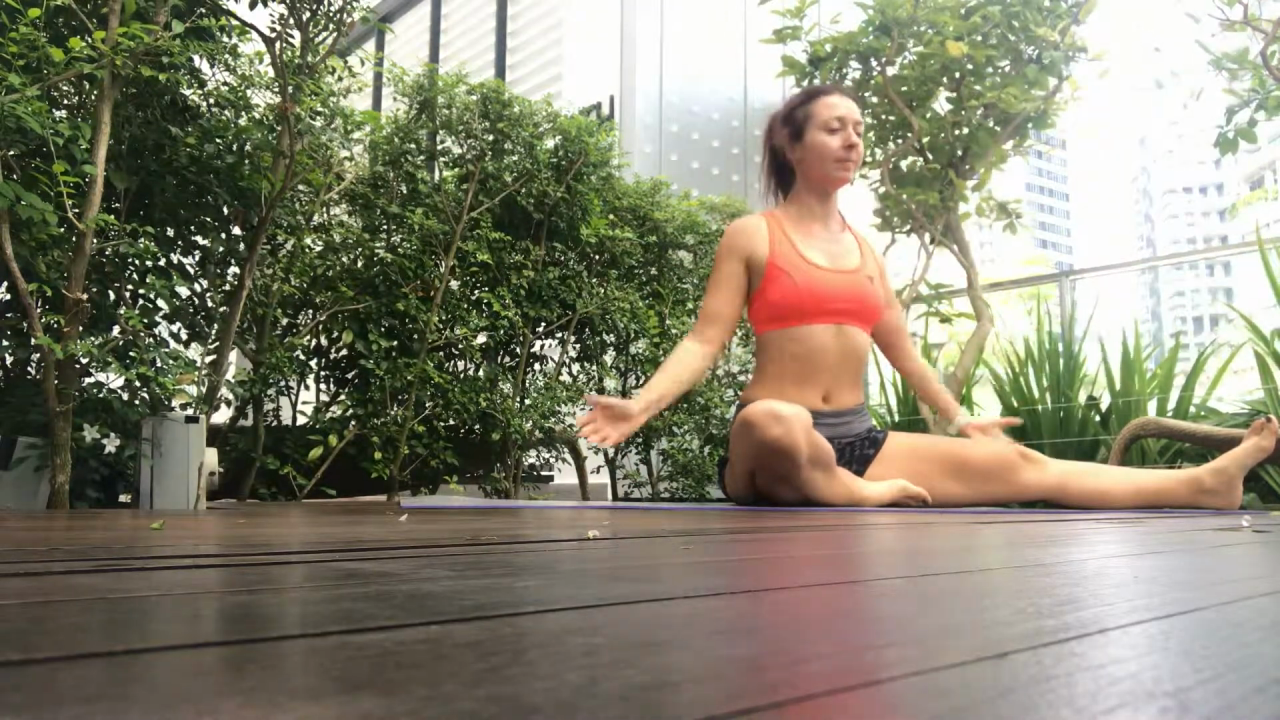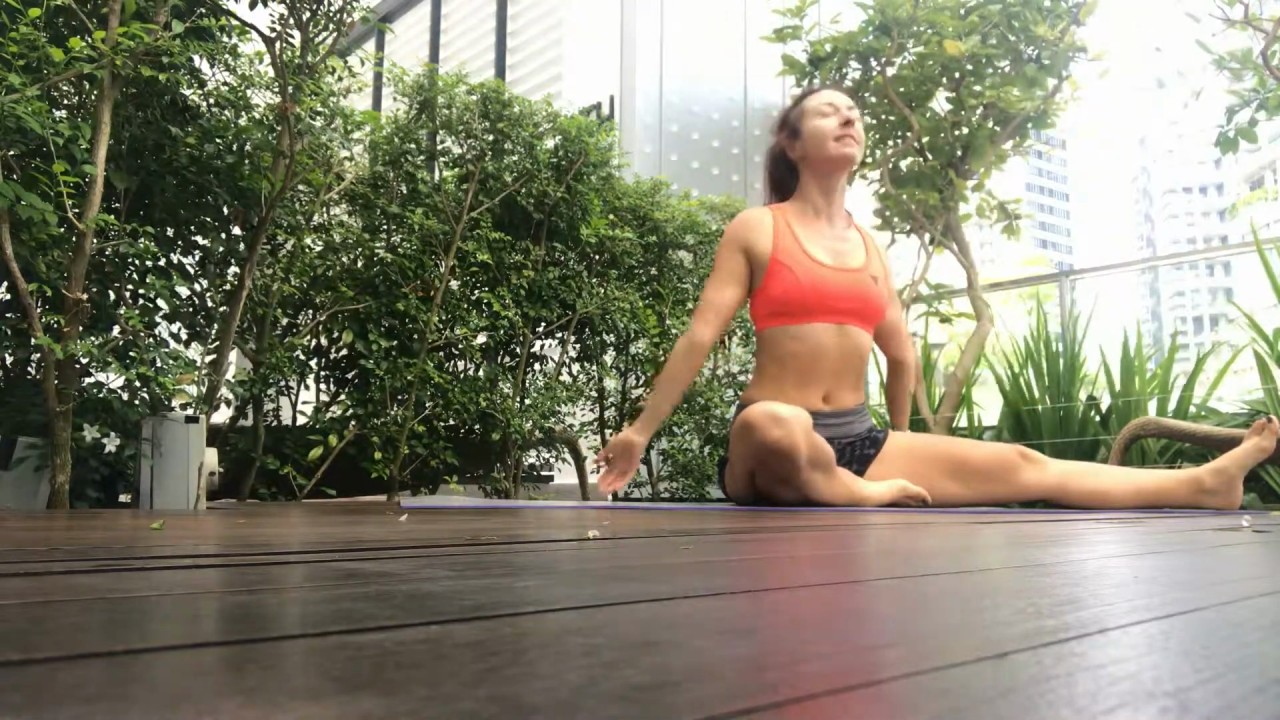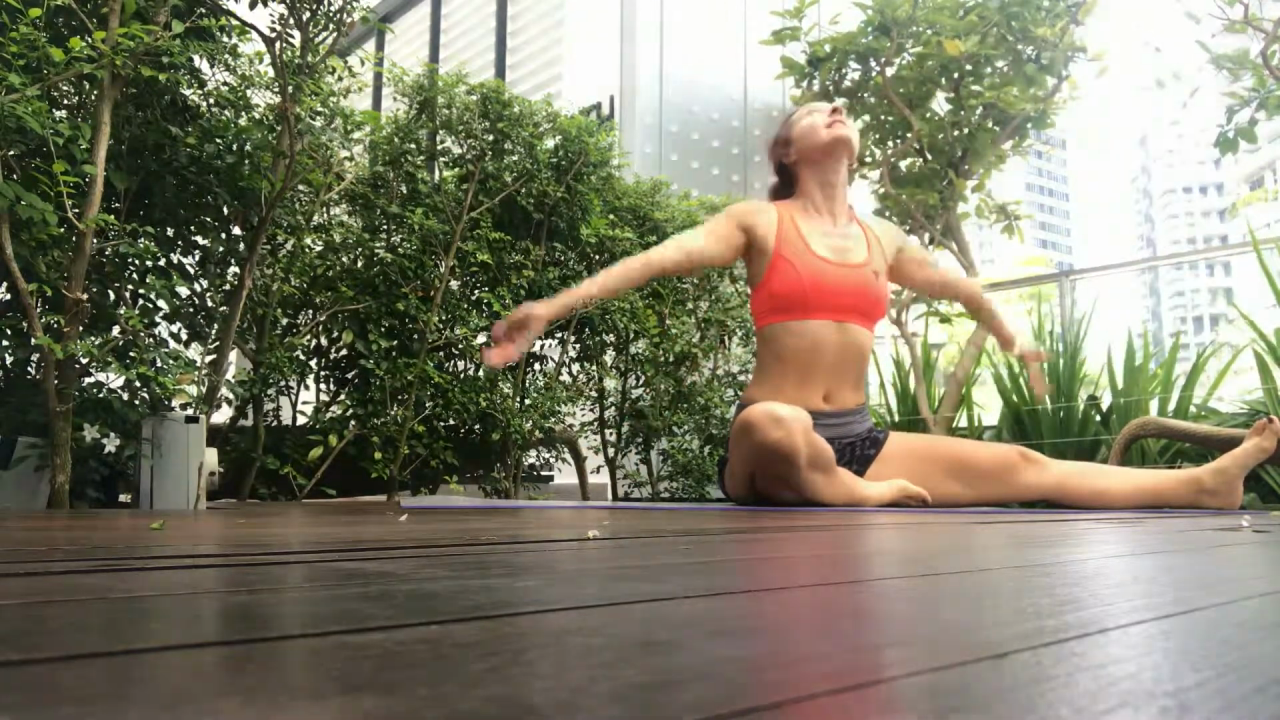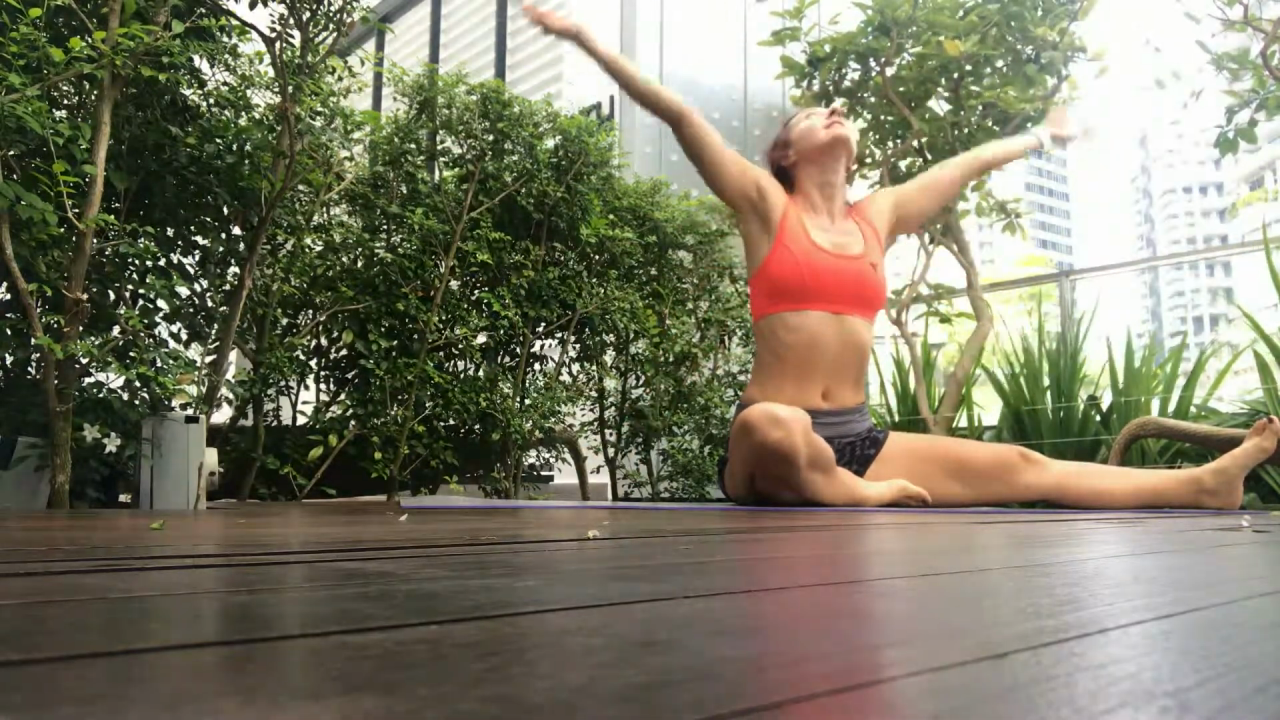
dt=0.3s
person 1, frame 1
left shoulder: (866, 249)
right shoulder: (752, 236)
left elbow: (903, 352)
right elbow: (704, 340)
left wrist: (961, 420)
right wrist: (636, 408)
left hip: (860, 438)
right hip: (769, 448)
left knee: (1019, 464)
right knee: (773, 422)
left ankle: (1200, 484)
right ankle: (863, 497)
person 1, frame 2
left shoulder: (869, 247)
right shoulder: (755, 230)
left elbow: (902, 355)
right elbow: (701, 334)
left wrist: (896, 448)
right wrist: (639, 435)
left hip: (860, 438)
right hip: (770, 449)
left knee: (1020, 466)
right knee: (774, 424)
left ankle: (1200, 485)
right ankle: (863, 498)
person 1, frame 3
left shoulder: (880, 238)
right shoulder: (762, 222)
left elbow: (957, 282)
right elbow: (654, 258)
left wrist: (1008, 335)
right wrist: (554, 306)
left hip: (861, 437)
right hip: (770, 449)
left knee: (1020, 465)
right knee: (775, 425)
left ankle: (1202, 484)
right ankle: (862, 500)
person 1, frame 4
left shoulder: (877, 217)
right shoulder: (767, 207)
left elbow: (970, 161)
right elbow: (683, 117)
left wrist: (1039, 137)
left hip: (858, 438)
right hip: (771, 438)
left knee: (1018, 467)
right knee: (775, 429)
left ankle: (1196, 484)
right ankle: (862, 497)
